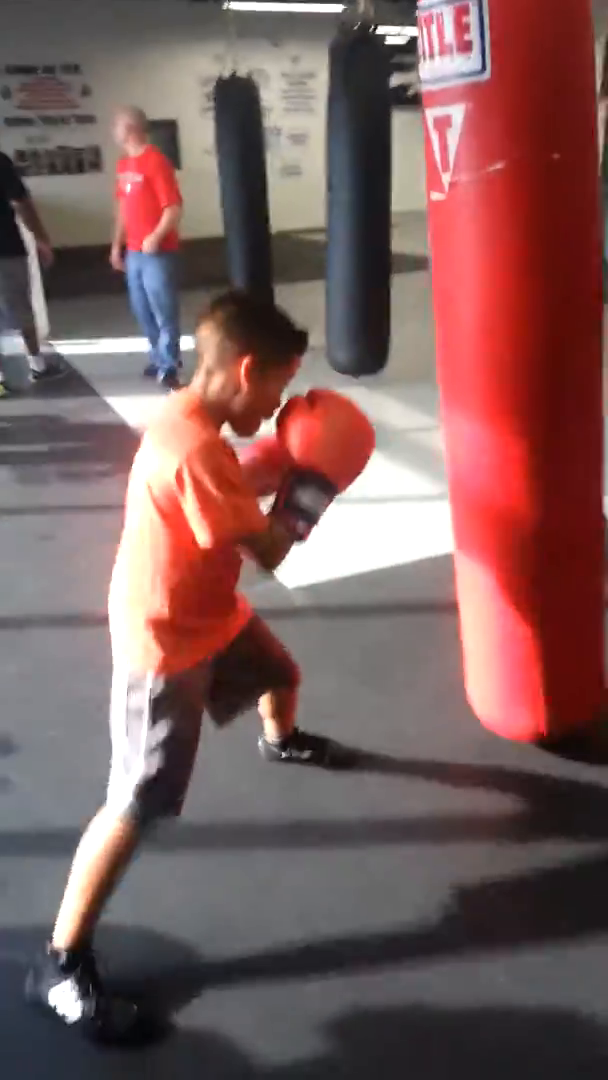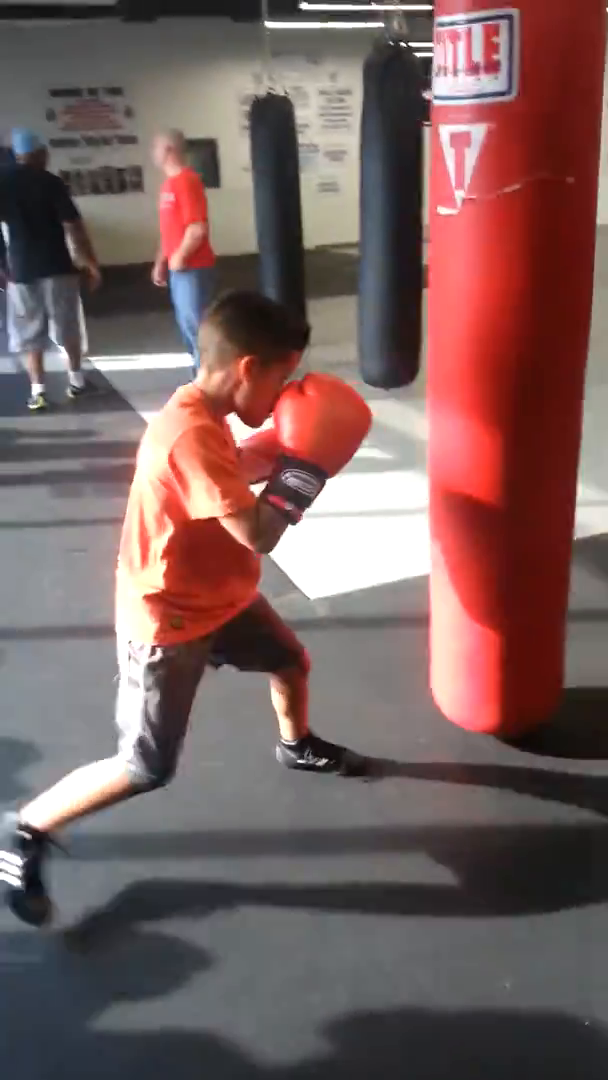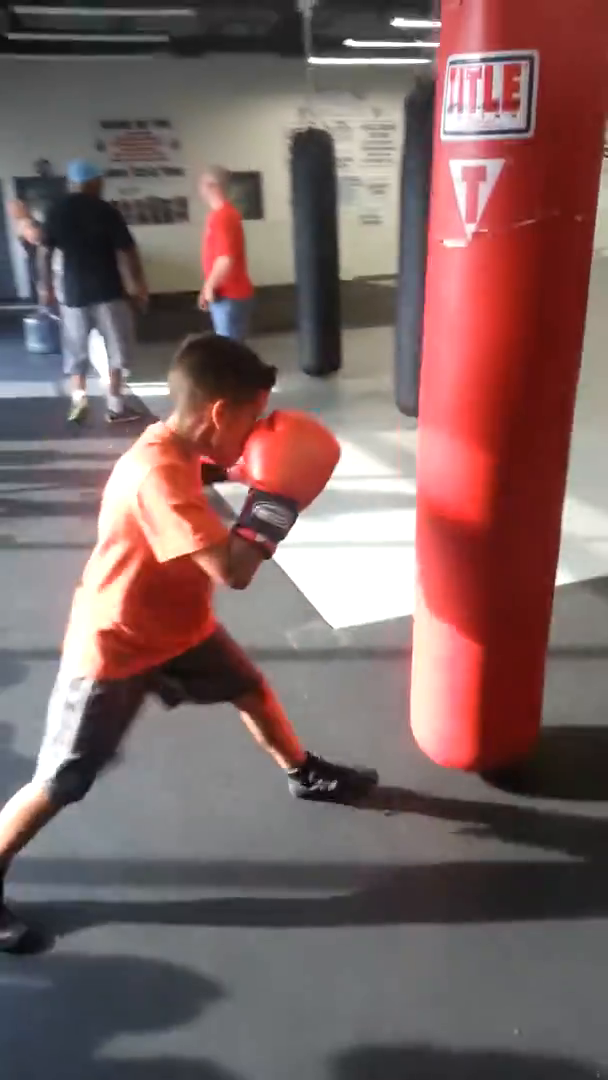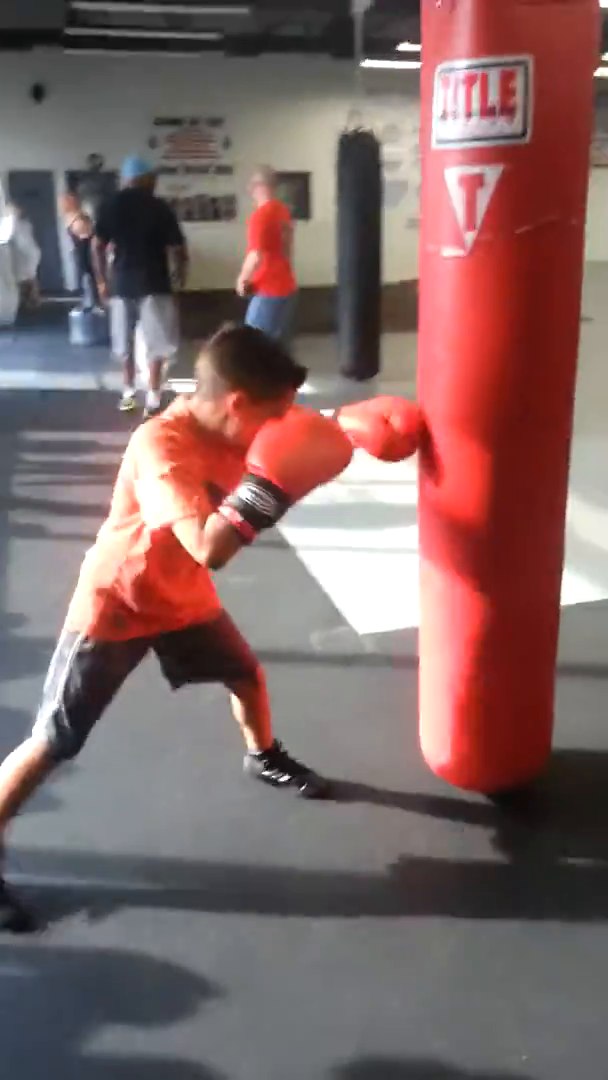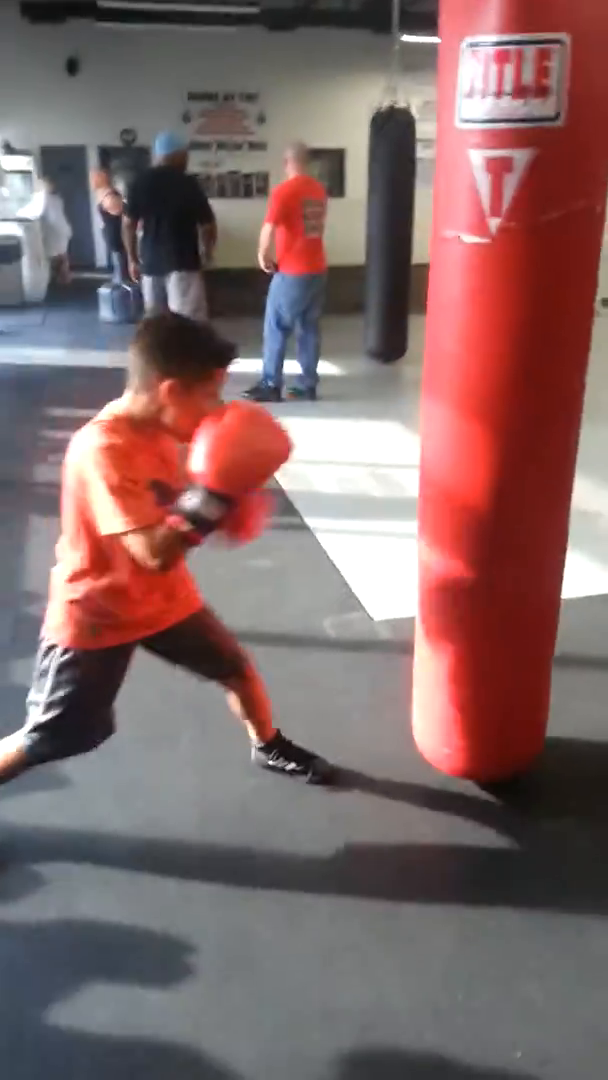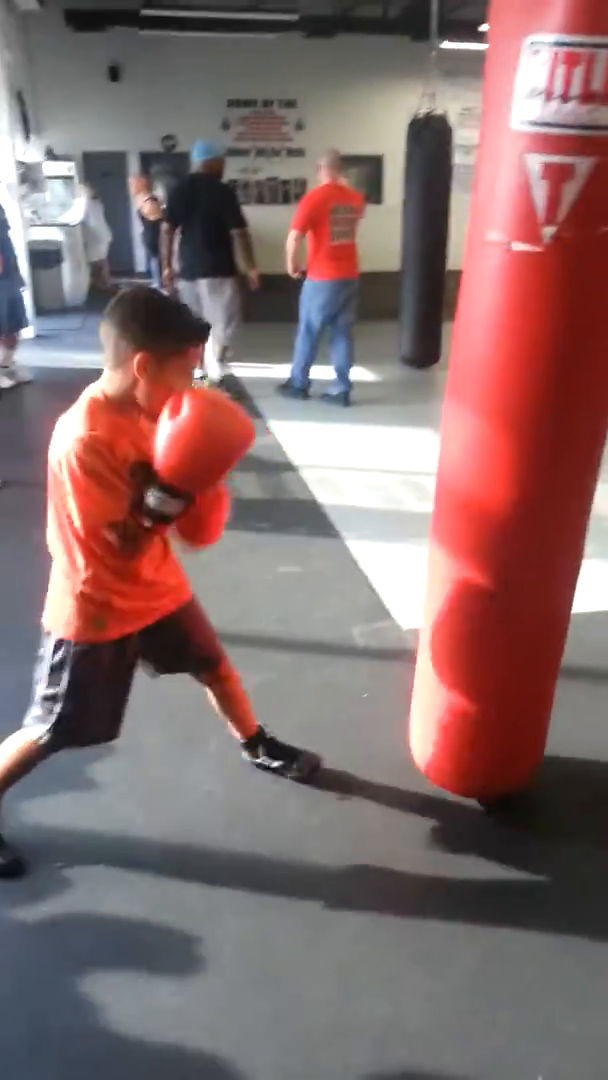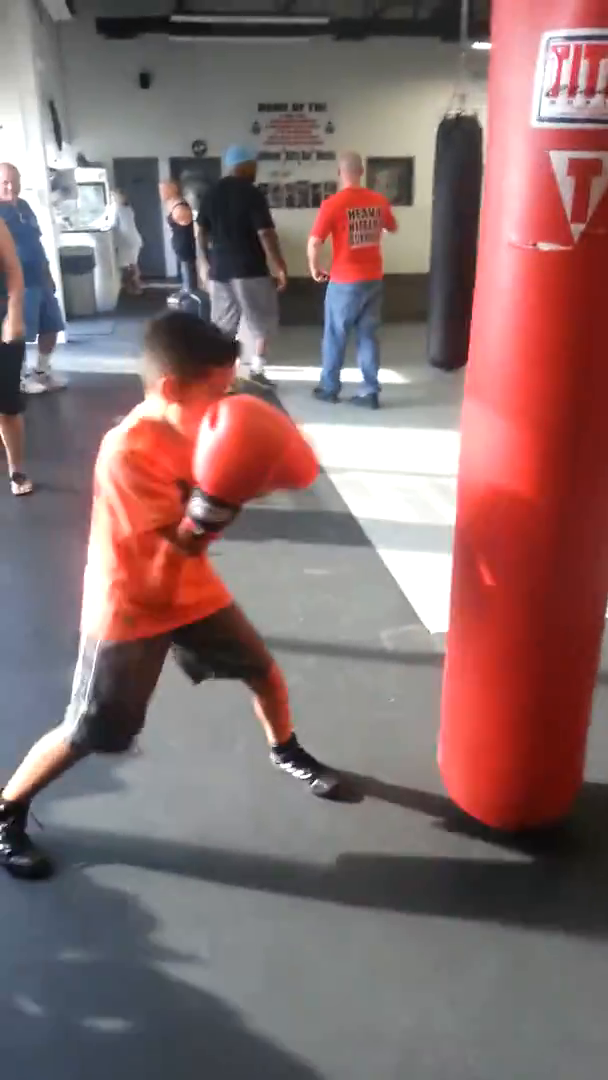
dt=0.2s
person 1, frame 1
left shoulder: (184, 418)
right shoulder: (198, 449)
right elbow: (266, 552)
left hip: (211, 614)
right hip: (164, 642)
left knee: (281, 674)
right knee: (140, 804)
left ankle: (280, 741)
right ankle: (62, 963)
person 1, frame 2
left shoulder: (204, 415)
right shoulder: (190, 432)
left elbow: (230, 476)
right elbow: (259, 533)
left wrist: (280, 443)
right wrist: (310, 460)
left hip: (223, 592)
right hip: (165, 617)
left knee: (292, 662)
right knee: (145, 766)
left ankle: (298, 745)
person 1, frame 3
left shoulder: (176, 449)
right shoulder: (157, 473)
right elbow: (232, 569)
left wrist: (255, 469)
right wrist: (278, 495)
left hip: (180, 622)
right hip: (115, 646)
left knee: (253, 690)
right knee: (62, 781)
left ankle: (301, 772)
person 1, frame 4
left shoulder: (214, 431)
right shoulder: (159, 446)
right elbow: (210, 547)
right wrist: (273, 483)
left hip: (182, 596)
right hip: (114, 605)
left knee: (248, 675)
right knee: (54, 741)
left ankle: (265, 757)
person 1, frame 5
left shoulder: (165, 430)
right shoulder: (103, 450)
right elbow: (154, 554)
right wrist: (207, 493)
left hip: (163, 599)
right hip: (92, 618)
left knee: (237, 669)
right knee: (46, 740)
left ankle: (269, 747)
person 1, frame 6
left shoulder: (136, 409)
right shoulder: (85, 435)
right elbow: (125, 539)
left hip: (156, 583)
right hip: (95, 606)
left knee: (214, 665)
right knee: (51, 732)
left ankle: (257, 745)
person 1, frame 7
left shoulder: (188, 426)
right shoulder: (128, 452)
right elbow: (175, 550)
left hip: (194, 590)
right hip: (130, 609)
left knee: (266, 674)
right knee: (86, 734)
left ankle: (286, 750)
